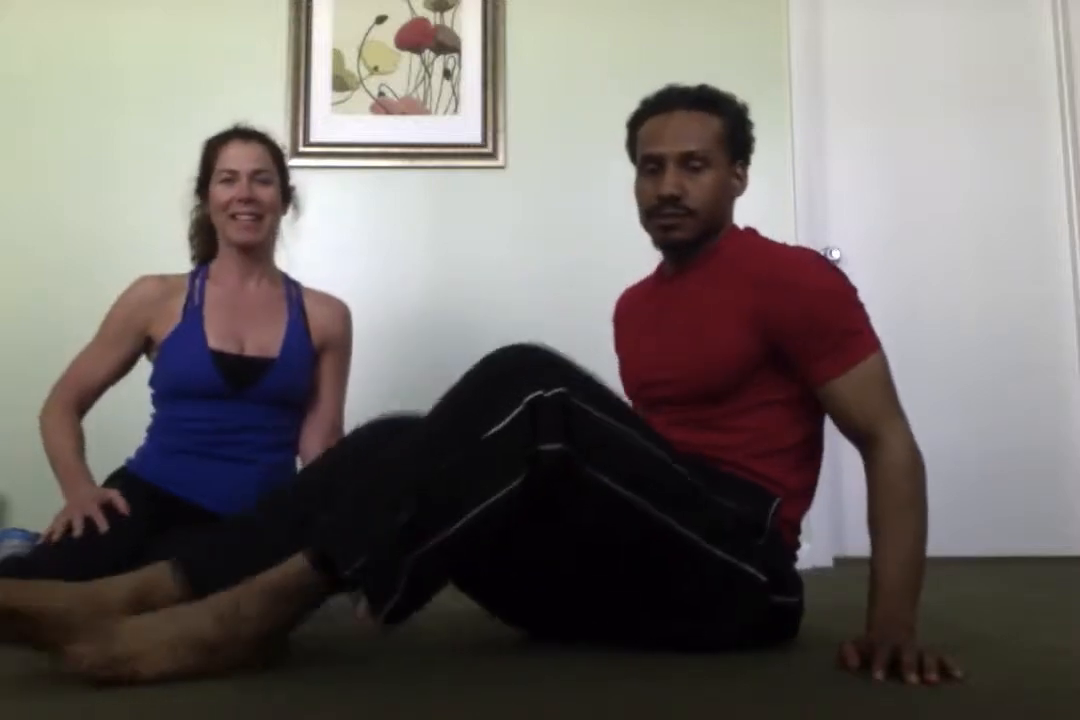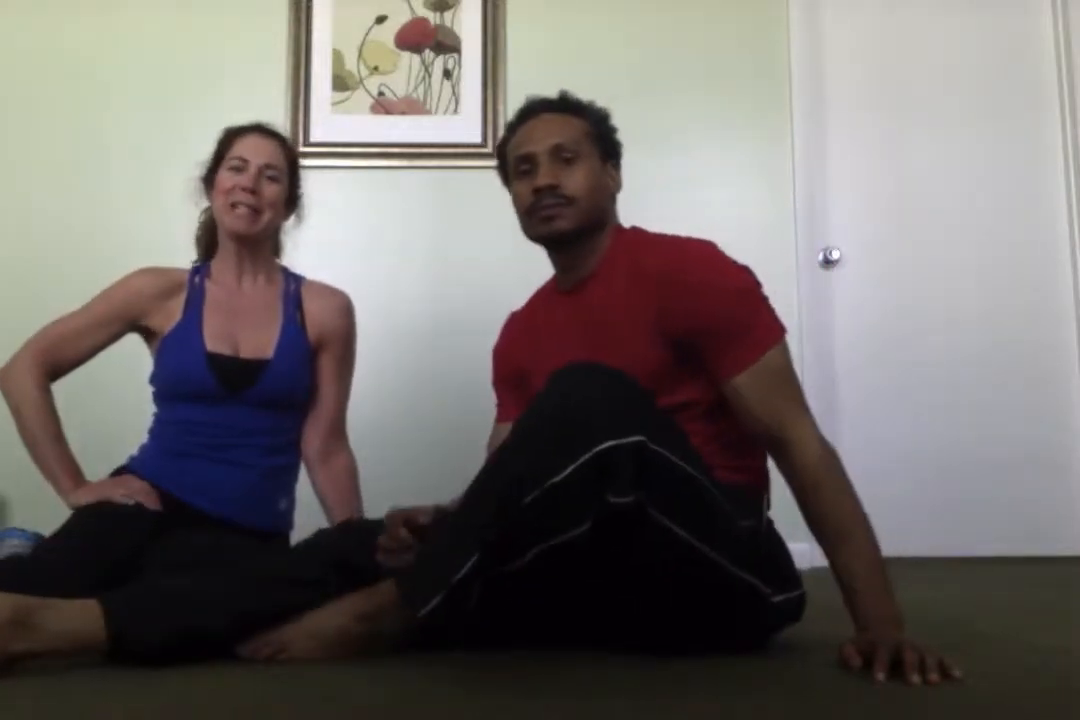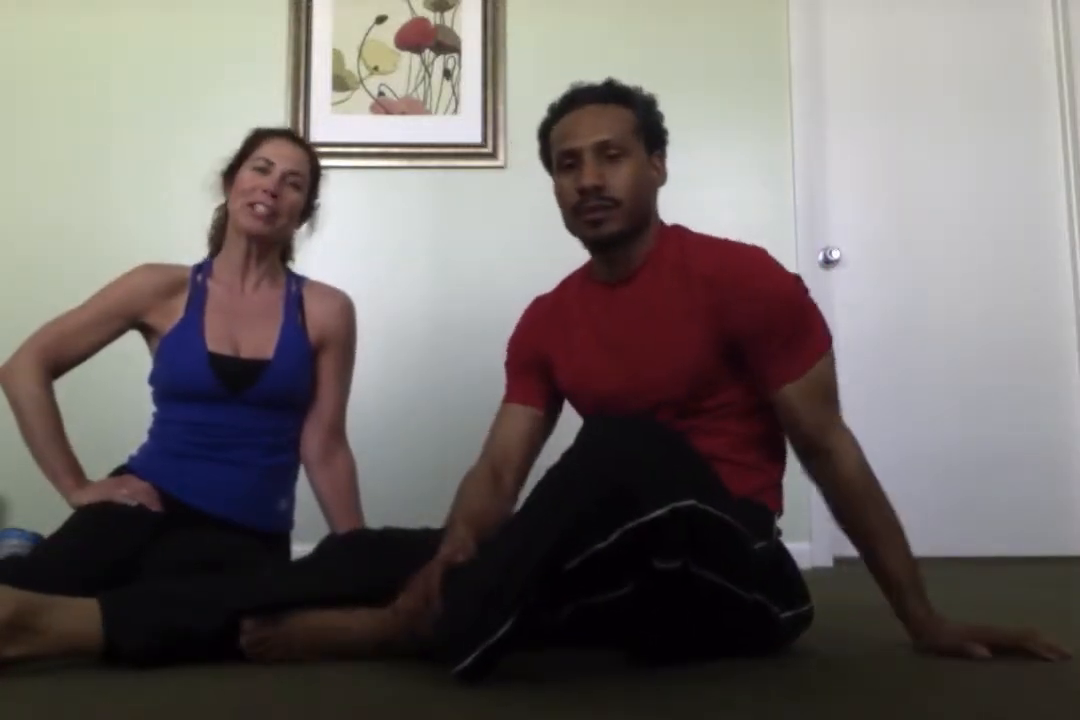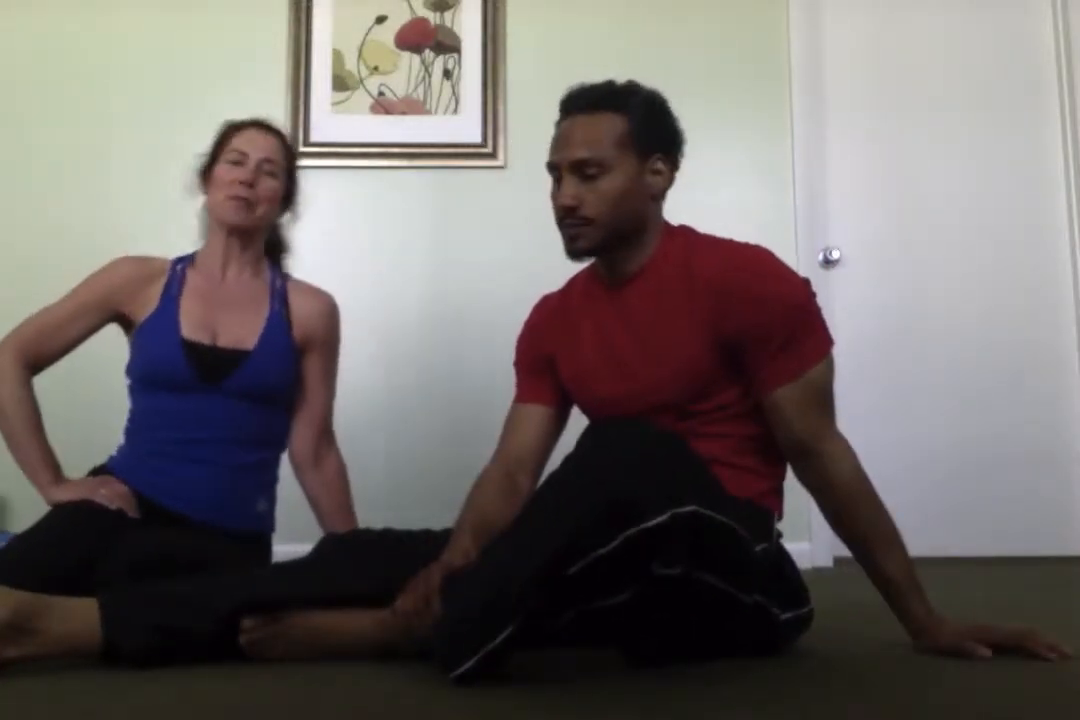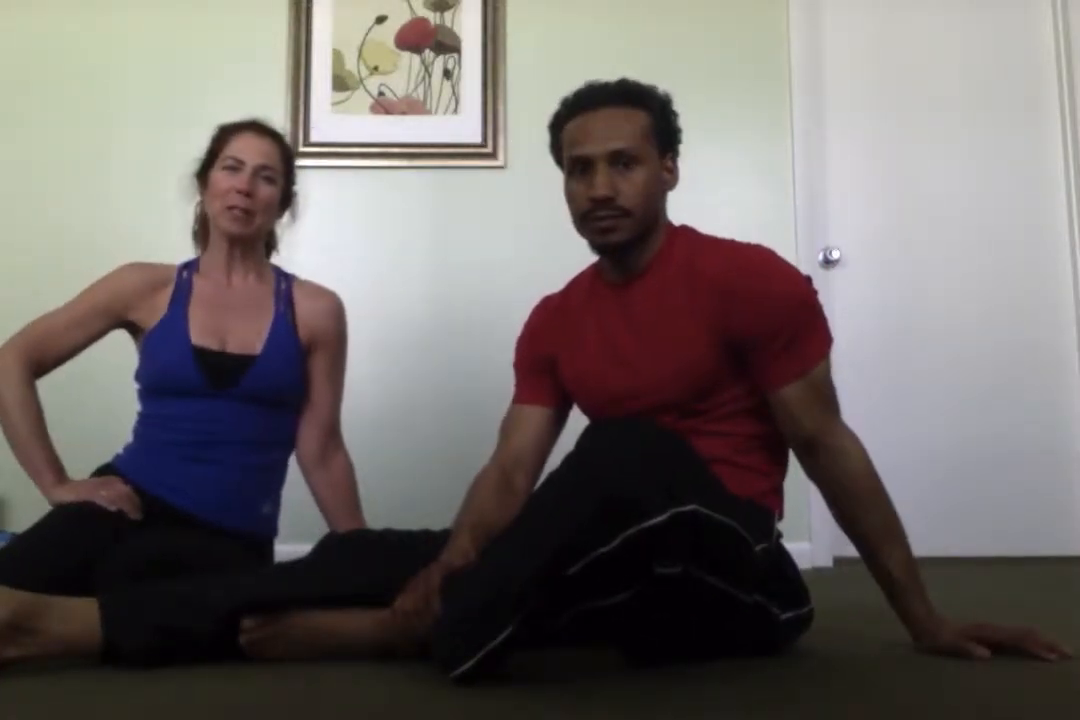
dt=1s
person 1, frame 1
left shoulder: (791, 279)
right shoulder: (634, 306)
left elbow: (889, 442)
left wrist: (891, 622)
right wrist: (516, 465)
left hip: (731, 571)
right hip: (628, 569)
left knee: (525, 381)
right knee: (402, 444)
left ankle: (254, 610)
right ankle: (135, 593)
person 1, frame 2
left shoulder: (689, 273)
right shoulder: (522, 334)
left elbow: (797, 442)
right elbow: (513, 483)
left wrist: (880, 624)
right wrist: (442, 529)
left hip: (723, 570)
right hip: (605, 573)
left knee: (591, 399)
right knee: (366, 544)
left ankle: (390, 613)
person 1, frame 3
left shoulder: (739, 279)
right shoulder: (545, 323)
left elbow: (829, 450)
right elbow: (497, 477)
left wrist: (923, 621)
right wrist: (449, 559)
left hip: (735, 570)
right hip: (617, 572)
left knee: (630, 443)
right knee: (372, 556)
left ankle: (411, 634)
person 1, frame 4
left shoulder: (746, 281)
right shoulder: (554, 321)
left elbow: (819, 453)
right elbow: (512, 476)
left wrist: (925, 622)
right wrist: (449, 567)
left hip: (735, 572)
right hip: (617, 573)
left knee: (630, 447)
right knee: (375, 552)
left ankle: (409, 636)
person 1, frame 5
left shoulder: (750, 282)
right shoulder: (554, 322)
left elbow: (828, 448)
right elbow: (510, 477)
left wrist: (924, 621)
right wrist: (451, 567)
left hip: (735, 570)
right hip: (617, 573)
left knee: (628, 444)
right knee: (374, 553)
left ankle: (413, 637)
person 2, frame 1
left shoulder: (324, 317)
right shoulder: (158, 299)
left elbow: (321, 444)
right elbow: (62, 405)
right wrist: (79, 489)
right hip: (147, 500)
person 2, frame 2
left shoulder: (324, 310)
right shoulder: (160, 292)
left elbow: (325, 448)
right wrist: (75, 487)
left hip: (249, 533)
right hip: (150, 502)
person 2, frame 3
left shoulder: (326, 311)
right shoulder: (161, 289)
left elbow: (324, 449)
right wrist: (76, 487)
left hip: (250, 533)
right hip: (152, 503)
person 2, frame 4
left shoulder: (309, 310)
right shoulder: (141, 280)
left elbow: (313, 452)
right wrist: (53, 484)
left hip: (229, 536)
right hip: (125, 504)
person 2, frame 5
left shoulder: (315, 310)
right shoulder: (147, 287)
left elbow: (321, 451)
right wrist: (56, 485)
left hip: (232, 536)
right hip: (132, 503)
